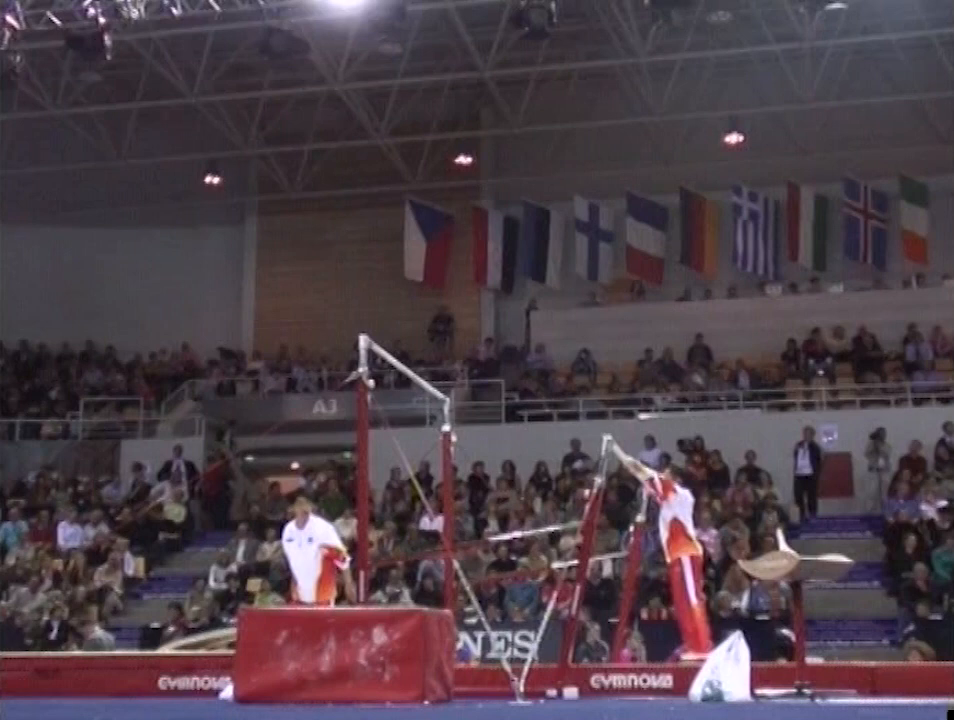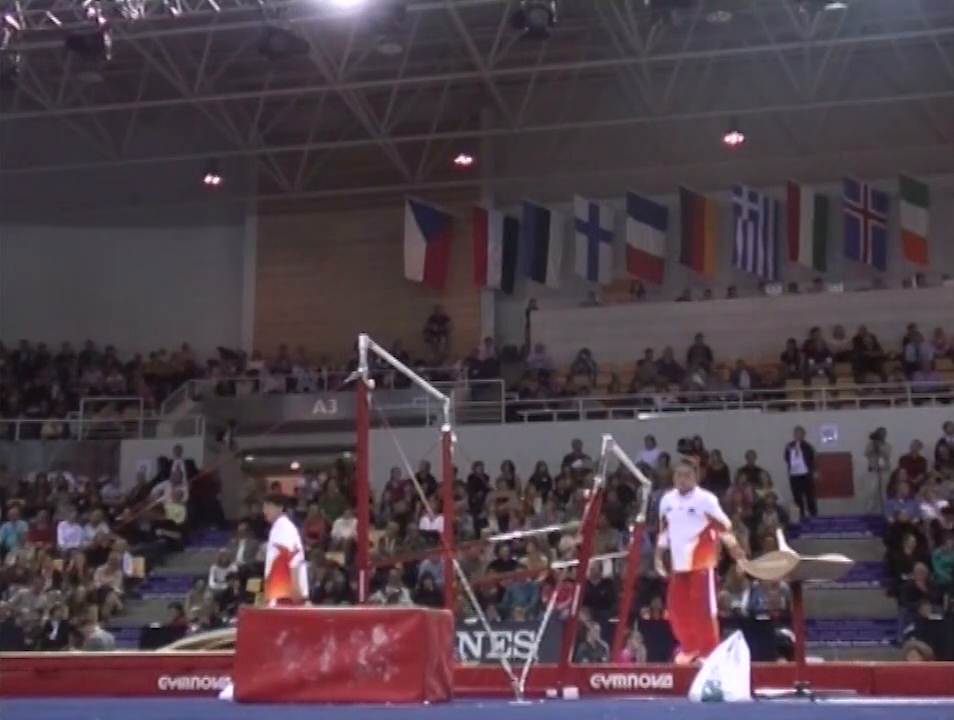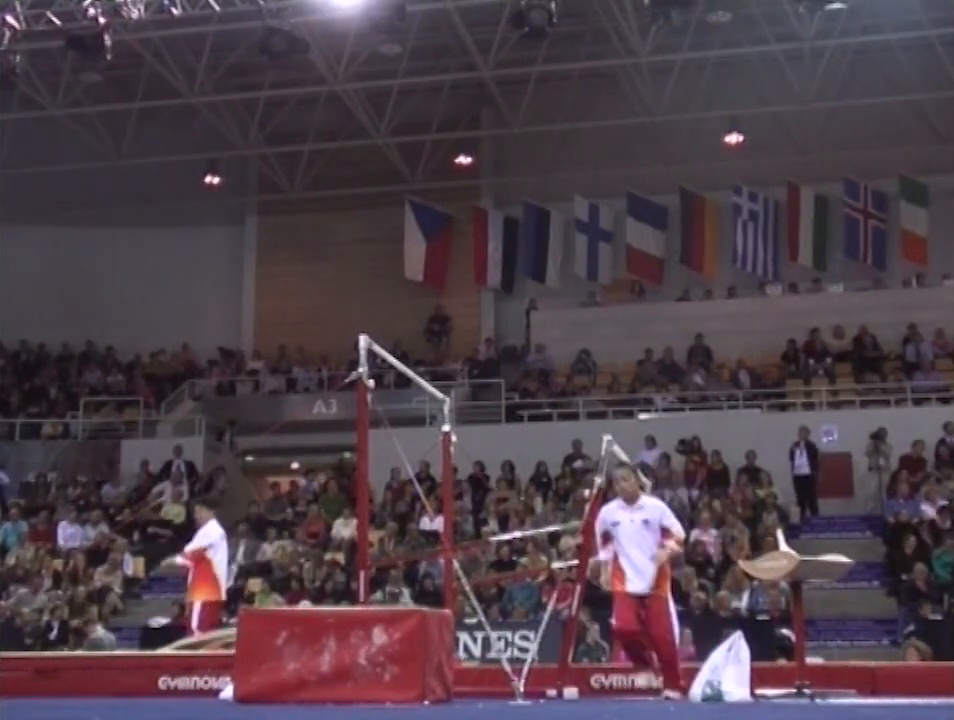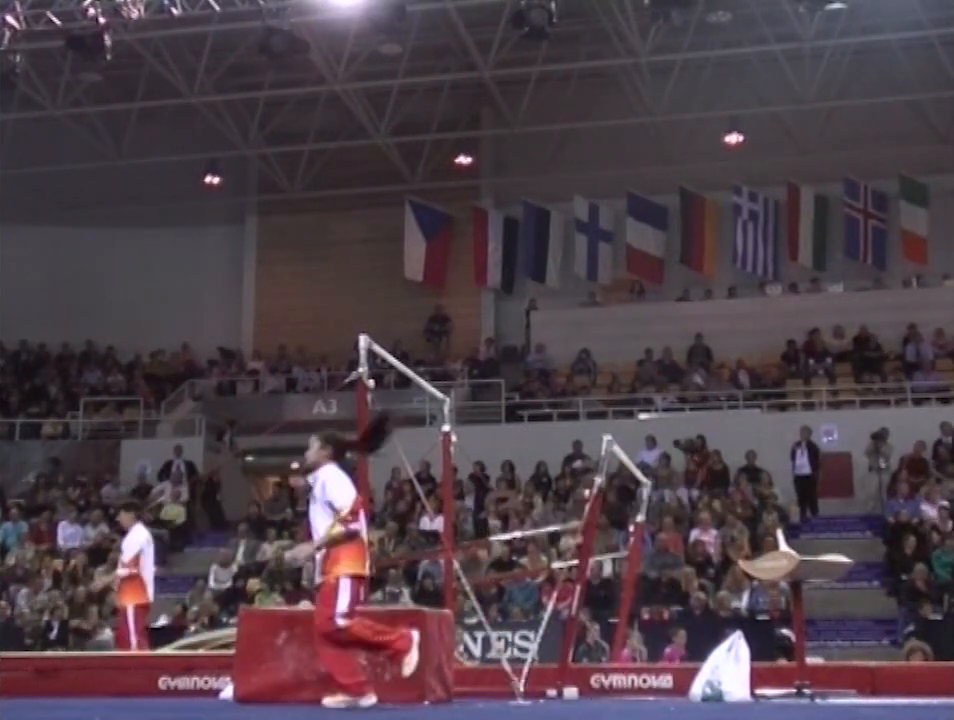
dt=1s
person 1, frame 1
left shoulder: (681, 495)
right shoulder: (668, 498)
left elbow: (658, 481)
right elbow: (652, 485)
left wrist: (637, 466)
right wrist: (635, 469)
left hip: (685, 554)
right hip: (676, 555)
left knee: (690, 600)
right knee: (682, 602)
left ankle: (701, 647)
right ankle: (695, 648)
person 1, frame 2
left shoulder: (706, 499)
right shoulder: (667, 500)
left elbow: (724, 527)
right elbow: (664, 530)
left wrist: (738, 555)
right wrist: (658, 556)
left hip: (702, 562)
right hip: (677, 564)
left knee: (705, 609)
right knee: (677, 608)
left ankle: (709, 653)
right ankle: (690, 647)
person 1, frame 3
left shoulder: (654, 507)
right shoulder: (607, 513)
left elbow: (678, 537)
right elbow: (604, 544)
left wrist: (666, 553)
right wrist: (604, 570)
left hip: (655, 582)
right hip: (624, 583)
left knee: (663, 635)
right knee: (624, 628)
left ankle: (673, 685)
right ankle: (643, 662)
person 1, frame 4
left shoulder: (331, 479)
right shoulder: (320, 483)
left elbow: (352, 519)
left wrist: (314, 546)
right wrist: (307, 549)
left hip: (346, 562)
right hip: (335, 563)
left knee: (334, 622)
right knee: (324, 629)
left ankle: (402, 641)
right ankle: (357, 689)
